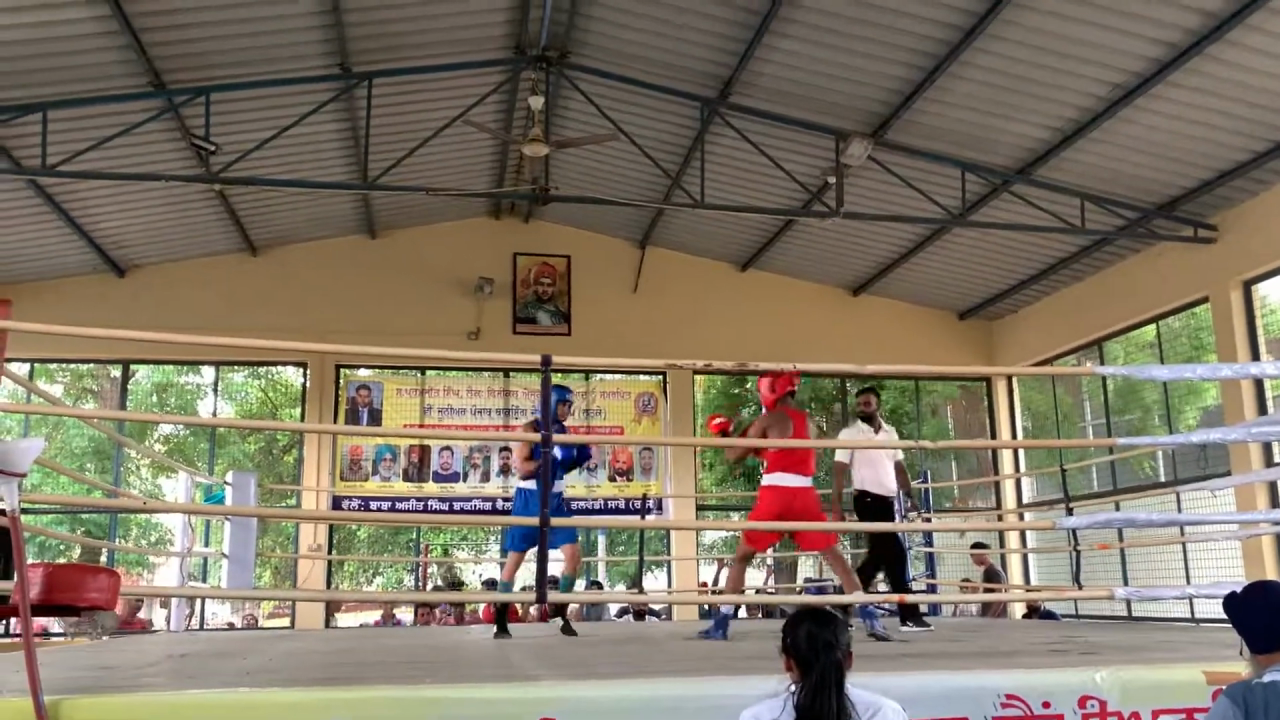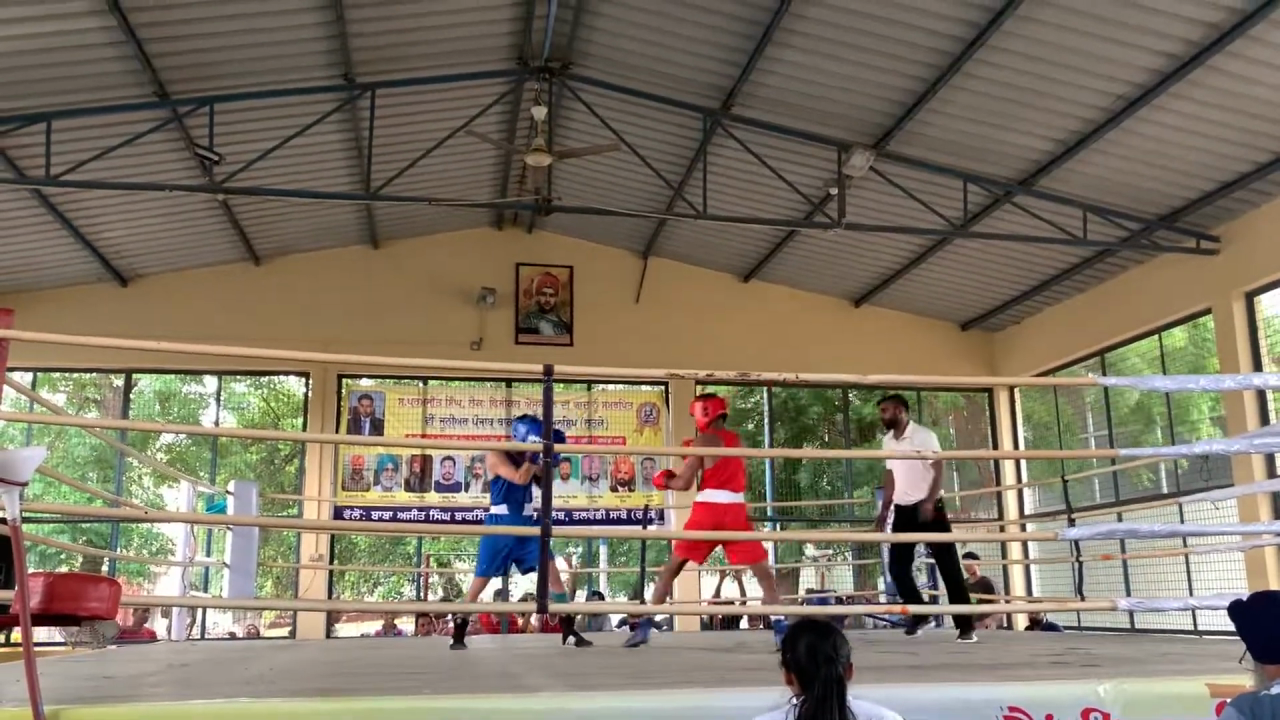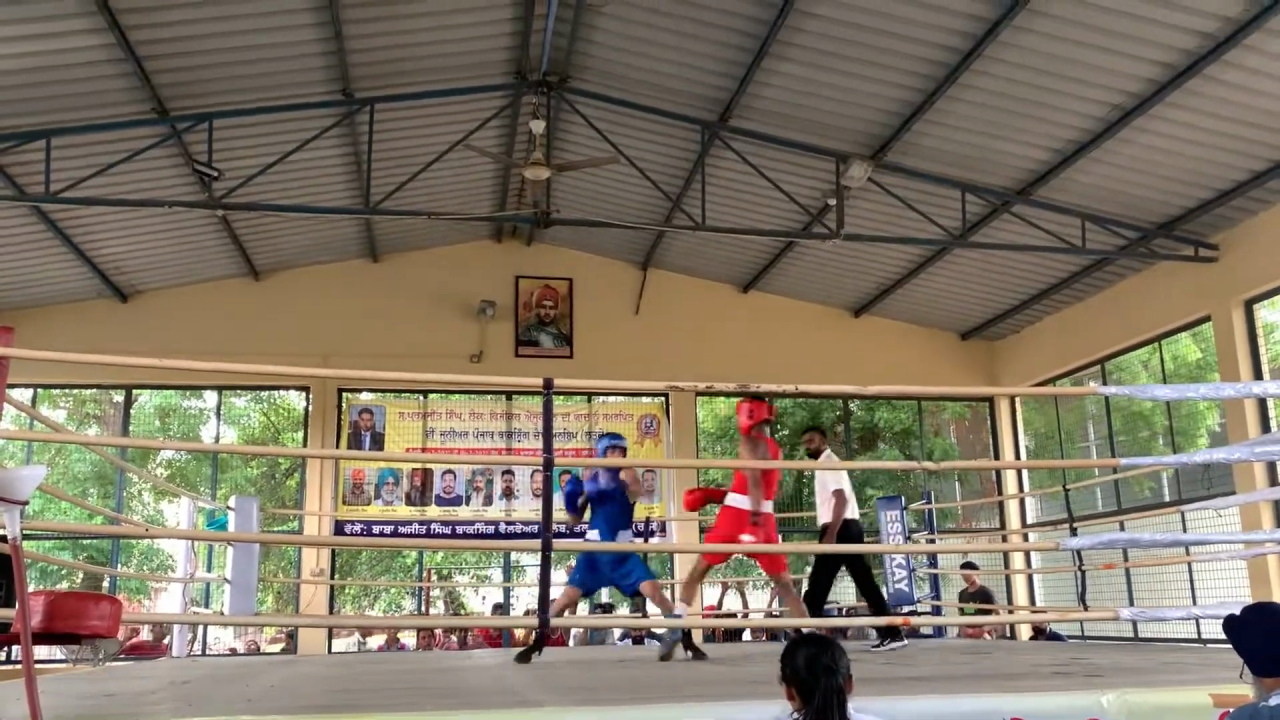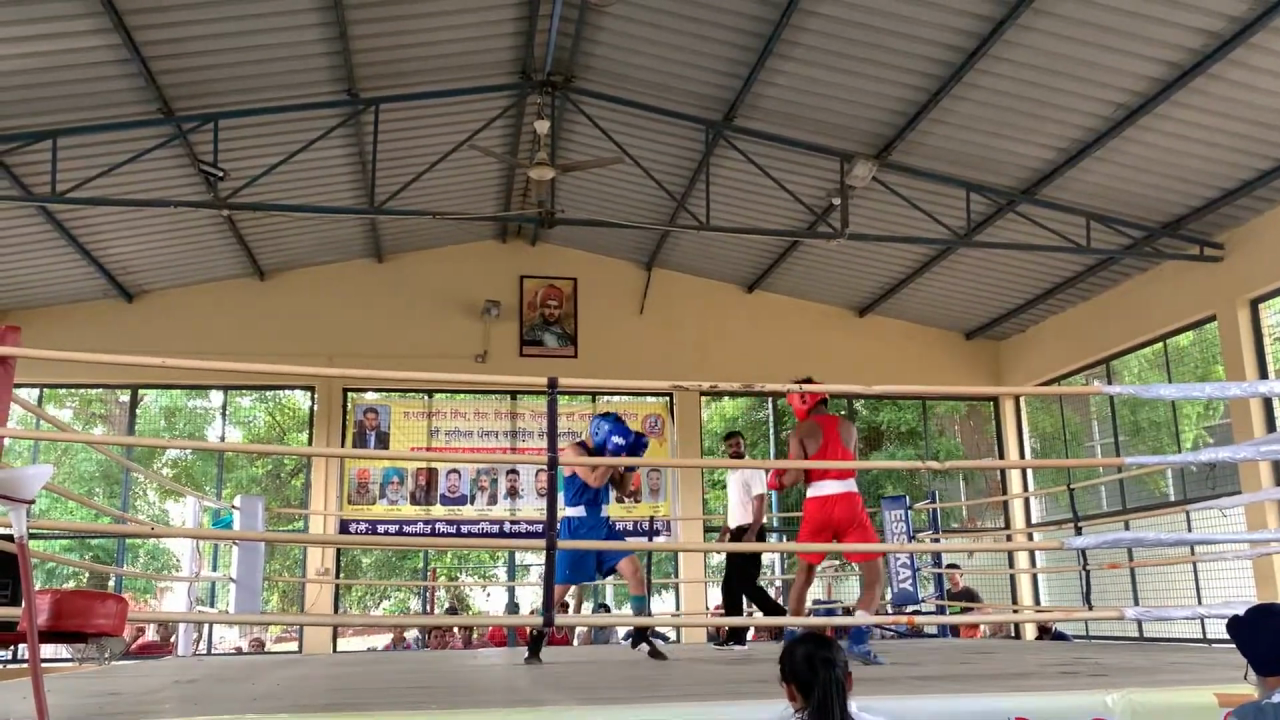
dt=0.7s
person 1, frame 1
left shoulder: (768, 419)
right shoulder: (808, 423)
left elbow: (736, 454)
left wrist: (722, 436)
left hip: (773, 496)
right hip: (804, 497)
left knee: (740, 558)
right knee: (837, 560)
left ankle: (721, 623)
right ankle: (868, 617)
person 1, frame 2
left shoulder: (703, 441)
right shoulder: (739, 441)
left elbow: (683, 483)
left wrist: (665, 480)
left hip: (706, 512)
right hip: (735, 513)
left knee: (671, 569)
right knee: (765, 575)
left ankle: (644, 626)
right ankle: (781, 631)
person 1, frame 3
left shoulder: (749, 442)
right shoulder: (776, 449)
left elbow: (754, 479)
left wrist: (755, 519)
right wrist: (710, 495)
left hip: (734, 517)
right hip: (764, 521)
left knee: (697, 574)
right knee: (785, 586)
person 1, frame 4
left shoulder: (800, 431)
right shoulder: (847, 426)
left elbow: (796, 477)
left wrist: (778, 481)
left hip: (817, 508)
right hip: (848, 503)
left knee: (803, 576)
right knee: (875, 575)
left ankle: (792, 642)
right ankle: (857, 640)
person 2, frame 1
left shoulder: (562, 431)
right shoulder: (530, 429)
right elbow: (522, 469)
left wrist: (578, 457)
right wrist: (550, 458)
left hip: (556, 502)
right hip: (528, 500)
left knee: (573, 555)
right knee: (515, 560)
left ankle: (560, 611)
right ankle: (501, 621)
person 2, frame 2
left shoulder: (527, 456)
right shoulder: (496, 455)
left elbow: (546, 484)
right elbow: (520, 479)
left wrist: (553, 457)
right wrist: (533, 452)
left hip: (527, 524)
right hip: (500, 526)
left knee: (552, 573)
right knee: (480, 582)
left ankle: (569, 631)
right ankle: (458, 635)
person 2, frame 3
left shoulder: (626, 473)
right shoulder: (588, 479)
left elbow: (634, 492)
right elbow: (575, 519)
left wrist: (608, 483)
right wrist: (571, 502)
left hip: (623, 550)
right hip: (595, 549)
left knee: (654, 592)
right knee: (567, 598)
left ankle: (686, 641)
right ankle: (536, 644)
person 2, frame 4
left shoulder: (603, 453)
right shoulder: (574, 451)
left elbow: (622, 486)
right elbow: (595, 481)
left wrist: (632, 459)
right wrist: (613, 453)
left hip: (602, 526)
right hip: (576, 528)
left knee: (634, 571)
right knee: (561, 588)
left ankle: (641, 637)
right ankle: (534, 646)
person 3, frame 1
left shoulder: (890, 433)
right shoulder: (849, 434)
left elbow: (899, 468)
right elbow: (840, 470)
left wrist: (910, 497)
right wrist: (837, 505)
left hip: (888, 501)
right hip: (868, 500)
left knee: (876, 559)
right knee: (894, 555)
right ankle: (909, 615)
person 3, frame 2
left shoulder: (924, 435)
right shoulder: (888, 441)
left elbow: (939, 469)
left wrist: (930, 501)
right wrist: (884, 511)
left hip: (929, 507)
right hip: (903, 511)
left knee: (948, 565)
right knee: (898, 566)
left ankle: (965, 626)
right ankle: (919, 614)
person 3, frame 3
left shoulder: (828, 463)
right shoulder: (826, 464)
left elbow: (840, 499)
left wrist: (830, 534)
left hip: (841, 529)
right hip: (850, 527)
left knee: (817, 583)
right knee: (867, 584)
right ankle: (891, 633)
person 3, frame 4
left shoulder: (753, 471)
right shoulder: (731, 473)
left elbow: (760, 504)
left wrist: (751, 533)
right wrist: (723, 533)
left hip: (749, 533)
right hip: (737, 534)
left knee: (745, 585)
right knee: (731, 586)
right ankle: (736, 636)
